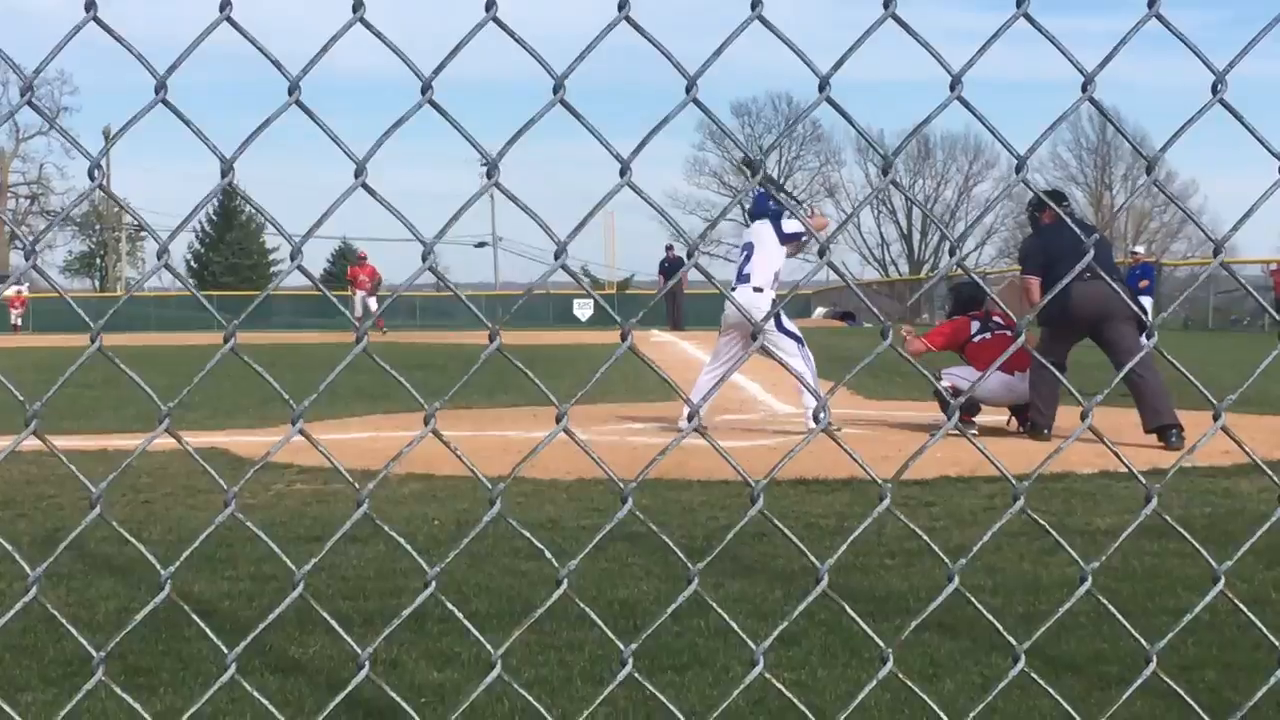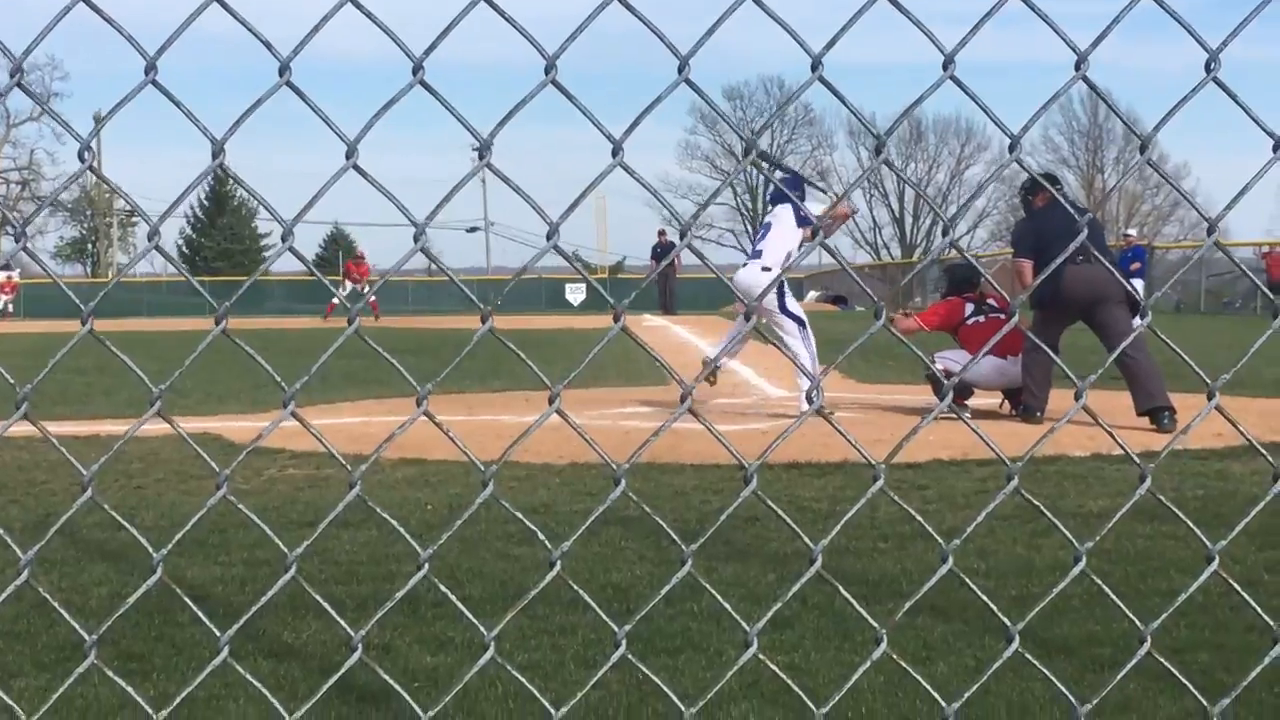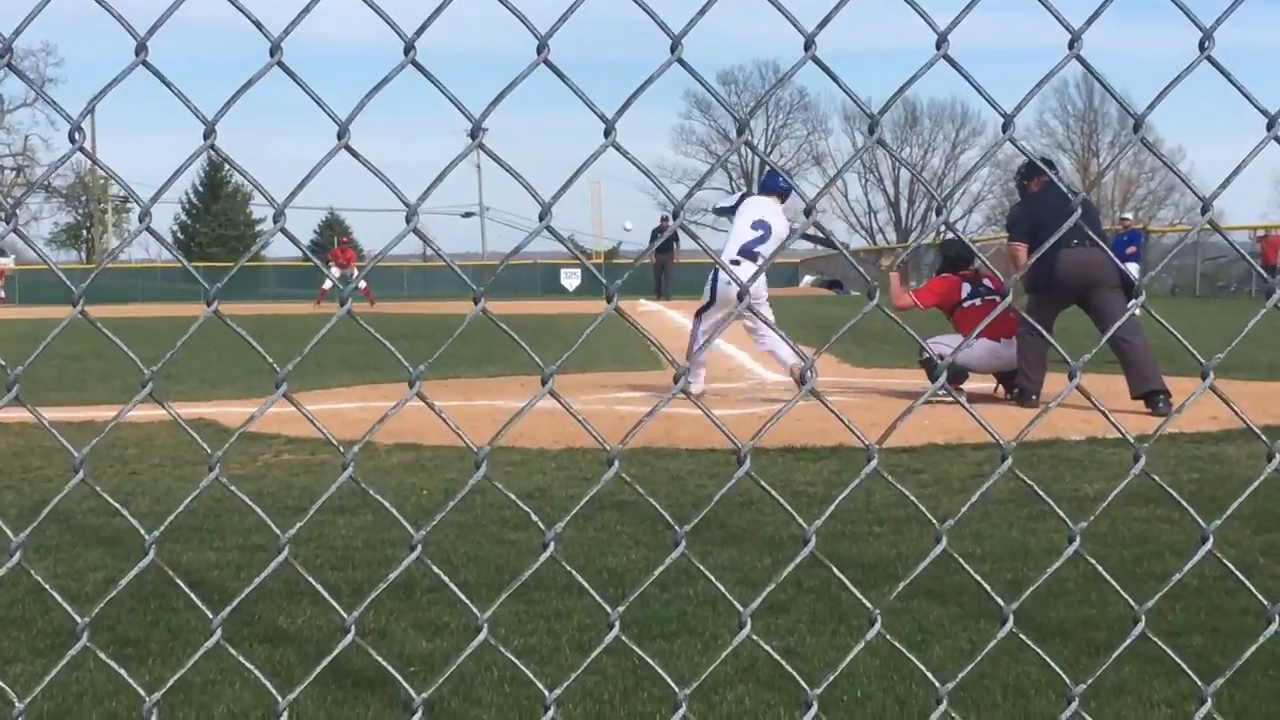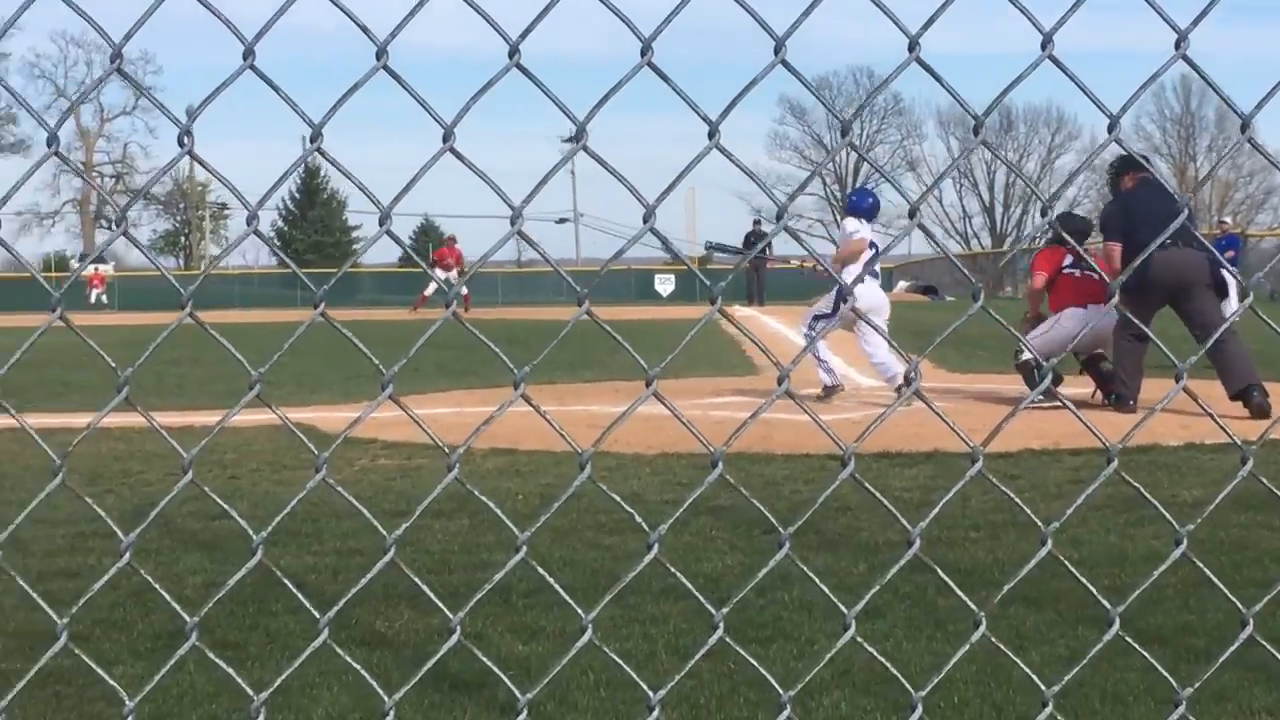
dt=0.5s
person 1, frame 1
left shoulder: (1036, 240)
right shoulder: (1092, 232)
left elbow: (1031, 284)
left wrist: (1042, 312)
left hip: (1072, 298)
right hip: (1113, 296)
left knee: (1047, 361)
right knee: (1136, 361)
left ankle: (1039, 425)
right ankle: (1169, 429)
person 1, frame 2
left shoulder: (1029, 223)
right shoulder: (1085, 215)
left elbow: (1023, 268)
left wrist: (1035, 295)
left hip: (1065, 281)
right hip: (1105, 278)
left knee: (1039, 344)
right knee: (1128, 344)
left ankle: (1032, 408)
right ankle: (1161, 411)
person 1, frame 3
left shoulder: (1024, 207)
right shoulder: (1082, 200)
left elbow: (1018, 251)
left wrist: (1030, 280)
left hip: (1060, 265)
right hip: (1101, 262)
left knee: (1033, 327)
right knee: (1124, 328)
left ankle: (1027, 392)
right ankle: (1156, 395)
person 1, frame 4
left shoulder: (1118, 204)
right shoulder: (1174, 199)
left elbow: (1113, 253)
left wrist: (1121, 282)
left hip: (1153, 265)
right hip: (1195, 262)
left knee: (1129, 331)
right knee: (1217, 331)
left ankle: (1124, 396)
right ankle: (1252, 391)
person 2, frame 1
left shoulder: (749, 233)
right shoulder: (773, 227)
left elbow: (789, 250)
right elbow: (822, 223)
left wrist: (807, 229)
right wrist: (814, 217)
left hip: (734, 304)
right hip: (759, 302)
left knee: (717, 364)
right knee: (800, 358)
left ankle: (689, 417)
right ankle: (817, 418)
person 2, frame 2
left shoulder: (774, 215)
right shoulder: (791, 211)
left elbow: (816, 234)
right elbow: (838, 210)
left wrist: (841, 218)
right wrist: (841, 210)
left hip: (744, 277)
right hip: (766, 280)
left knee: (746, 321)
right knee: (800, 339)
left ankle: (715, 360)
right ankle: (810, 402)
person 2, frame 3
left shoulder: (747, 201)
right shoulder: (784, 224)
left elbow: (720, 209)
left hip: (728, 274)
right hip: (756, 280)
left knee: (702, 325)
right knee: (765, 332)
left ankle: (694, 385)
right ankle: (796, 368)
person 2, frame 4
left shoulder: (850, 223)
right shoulder: (865, 229)
left elbow: (859, 244)
left wrist: (830, 260)
left hip: (851, 291)
right hip: (877, 297)
left knee: (811, 329)
right knee: (877, 349)
left ankle: (832, 382)
right ankle: (904, 380)
person 3, frame 1
left shoulder: (955, 325)
right shoulder: (1002, 317)
left elbow: (912, 349)
left wrist: (908, 337)
left hip: (998, 385)
right hip: (1030, 386)
left knee: (944, 378)
left ankle: (964, 421)
right ankle: (1028, 419)
person 3, frame 2
left shoulder: (950, 305)
right shoulder: (997, 300)
left elbow: (904, 327)
left wrist: (898, 318)
left hip: (991, 370)
right hip: (1023, 371)
left knee: (937, 362)
left ankle: (956, 405)
right ankle: (1021, 402)
person 3, frame 3
left shoulder: (944, 283)
right shoulder: (990, 279)
left elbow: (899, 302)
left wrist: (892, 272)
left hip: (985, 352)
right hip: (1015, 354)
left knee: (930, 348)
left ankle: (950, 388)
right ankle: (1015, 385)
person 3, frame 4
left shoulder: (1049, 253)
right shoulder: (1093, 258)
left elbow: (1037, 285)
right elbow: (1109, 289)
left wrist: (1031, 314)
left hip: (1074, 316)
right hip: (1108, 318)
left knee: (1025, 351)
right knee: (1087, 349)
left ankle: (1045, 393)
right ankle: (1113, 393)
